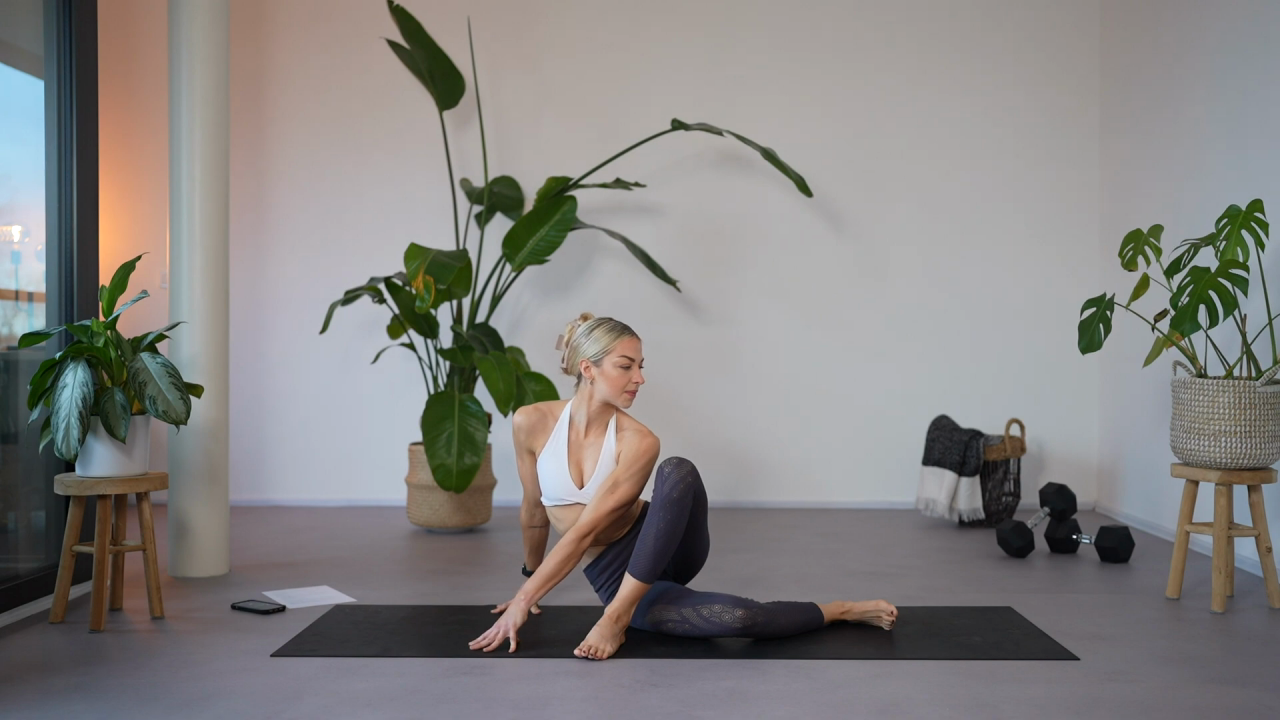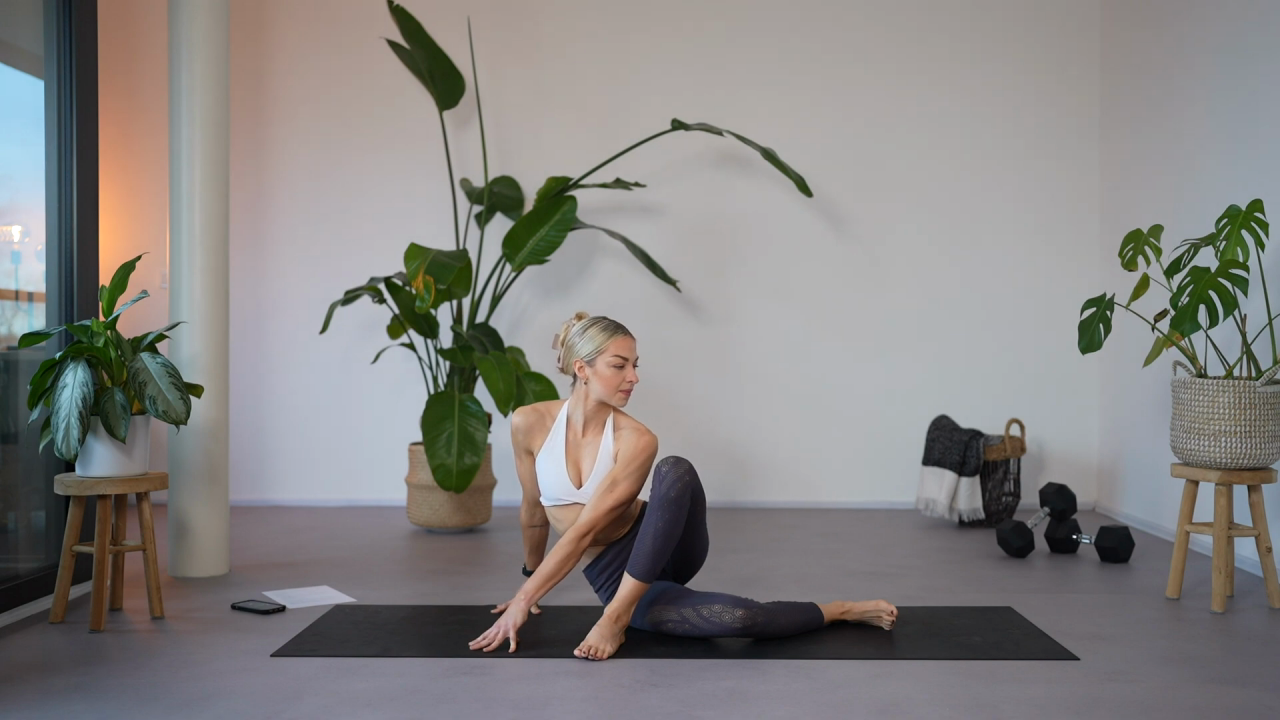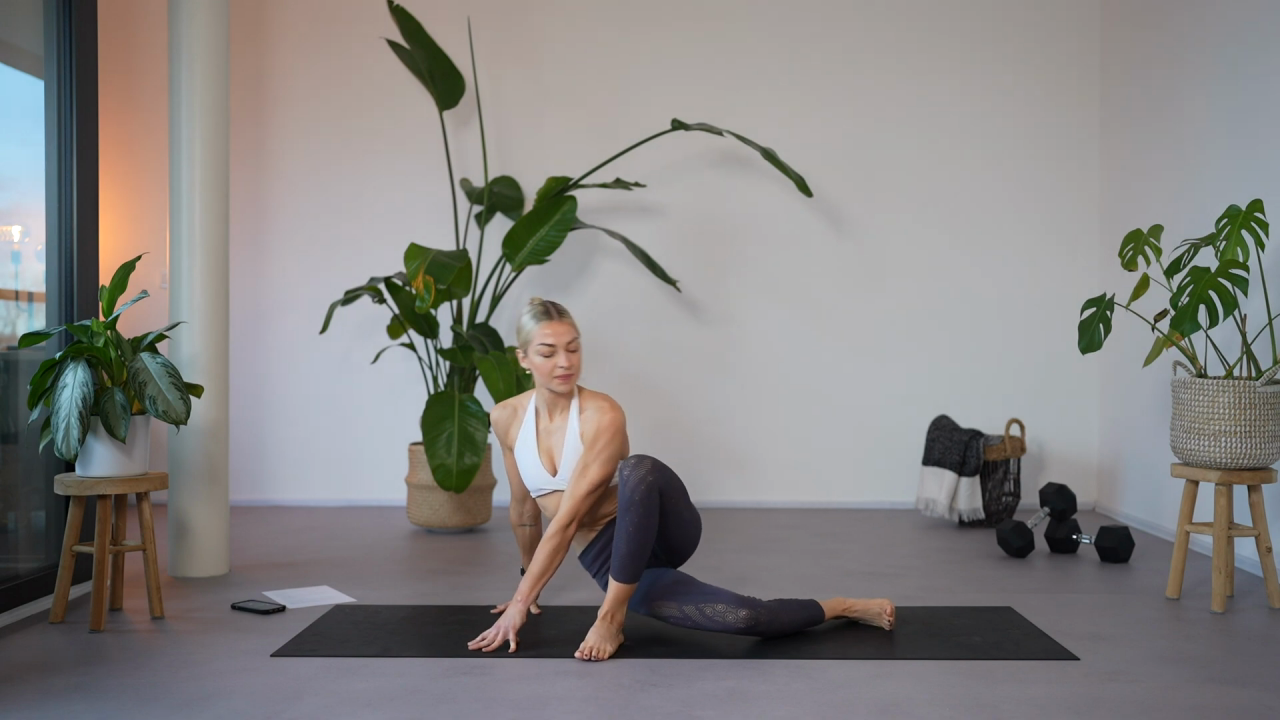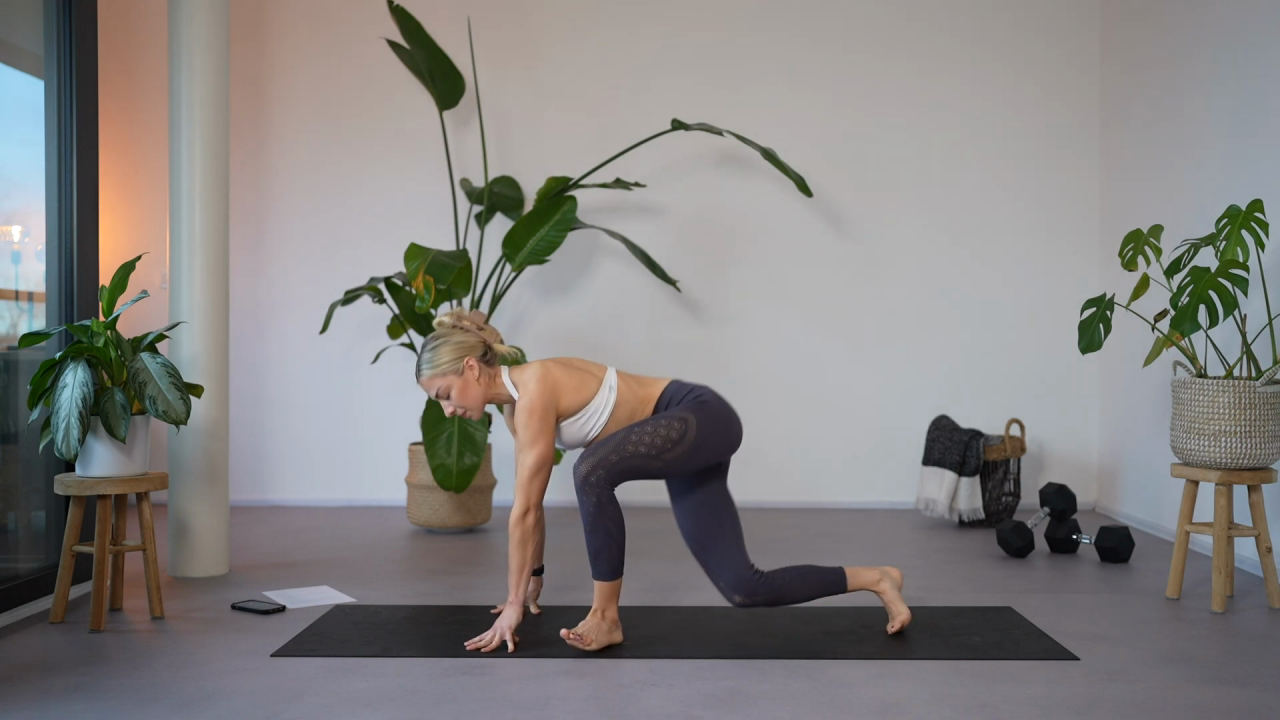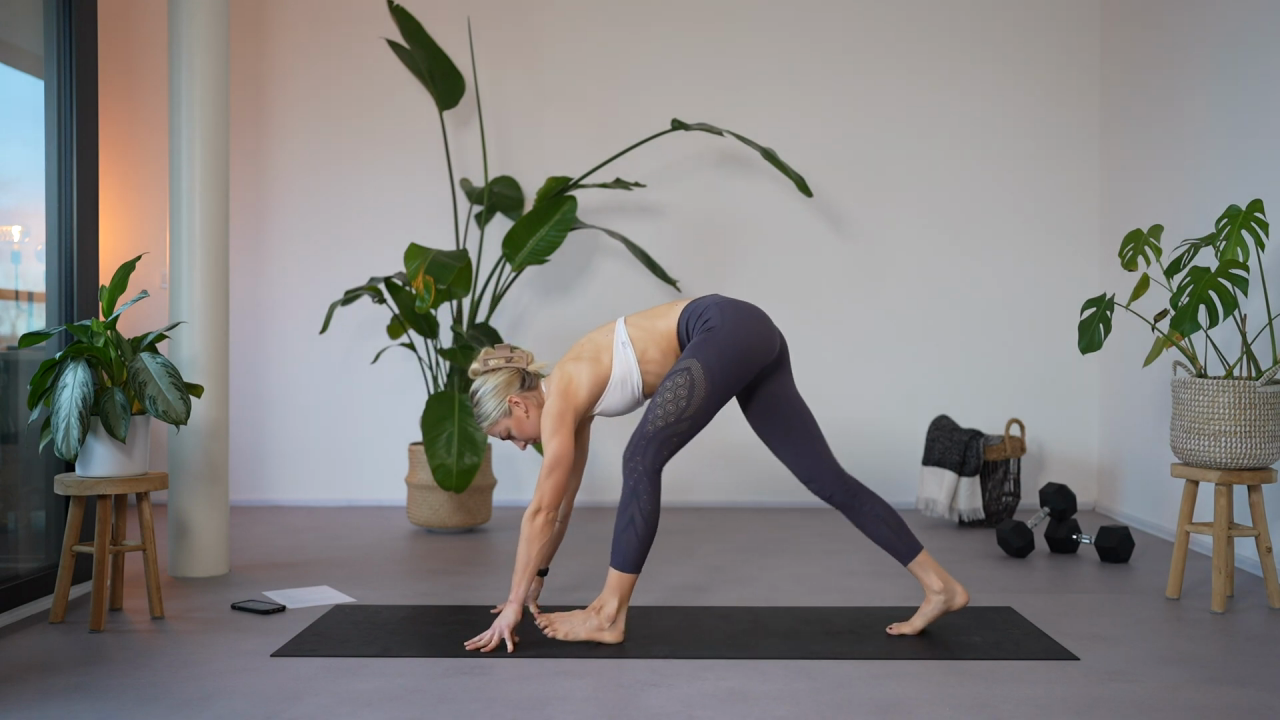
dt=0.7s
person 1, frame 1
left shoulder: (638, 441)
right shoulder: (531, 422)
left elbow: (585, 531)
right elbow: (534, 509)
left wrist: (522, 602)
right wrist: (530, 578)
left hip: (666, 551)
right hip: (616, 577)
left knee: (678, 471)
right knee: (738, 617)
left ankle: (618, 616)
right ankle: (839, 611)
person 1, frame 2
left shoulder: (636, 440)
right shoulder: (529, 423)
left elbow: (585, 531)
right elbow: (534, 509)
left wrist: (523, 602)
right wrist: (531, 578)
left hip: (665, 551)
right hip: (616, 577)
left knee: (676, 470)
right knee: (738, 618)
left ankle: (617, 617)
right ankle: (843, 610)
person 1, frame 3
left shoulder: (603, 415)
right shoulder: (506, 417)
left elbow: (567, 520)
right elbow: (523, 508)
left wrist: (520, 603)
right wrist: (527, 580)
left hip: (658, 540)
right hip: (611, 563)
left knee: (638, 470)
left ankle: (611, 617)
right ankle: (845, 606)
person 1, frame 4
left shoulder: (532, 391)
right shoulder: (516, 405)
left elbow: (523, 511)
right elbow: (532, 504)
left wrist: (514, 605)
right wrist: (531, 576)
left hip: (700, 417)
right hip: (689, 434)
left knee: (593, 472)
right knee: (743, 589)
left ankle: (606, 617)
right ankle: (876, 579)
person 1, frame 5
left shoulder: (560, 396)
right shoulder: (571, 395)
left elbow: (541, 510)
right elbow: (563, 501)
left wrist: (514, 604)
right wrist: (536, 576)
left hip: (728, 330)
right hip: (748, 336)
left knee: (642, 459)
right knee: (826, 478)
left ankle: (609, 614)
right ankle: (939, 585)
